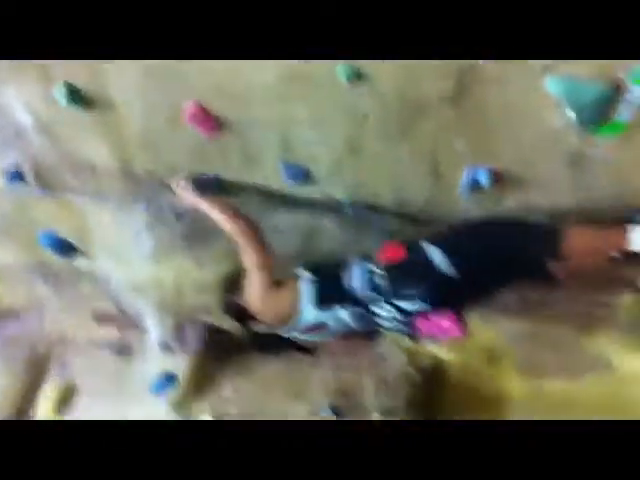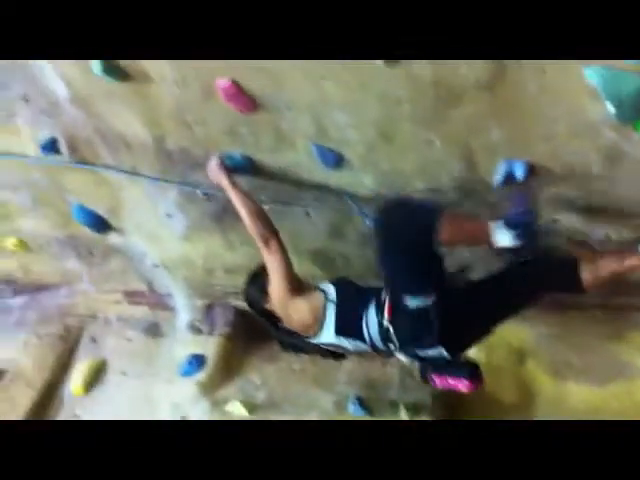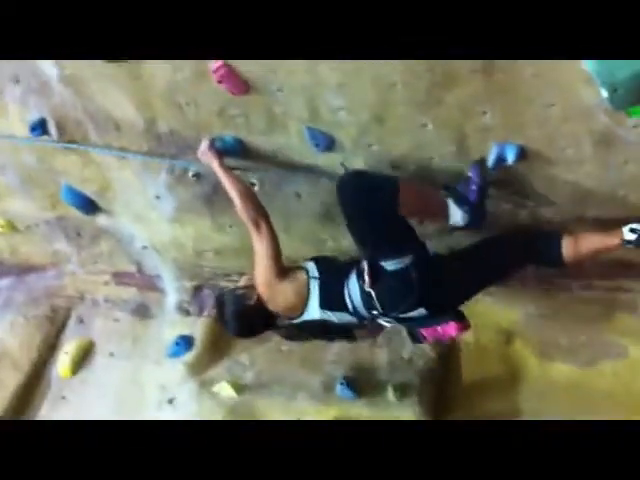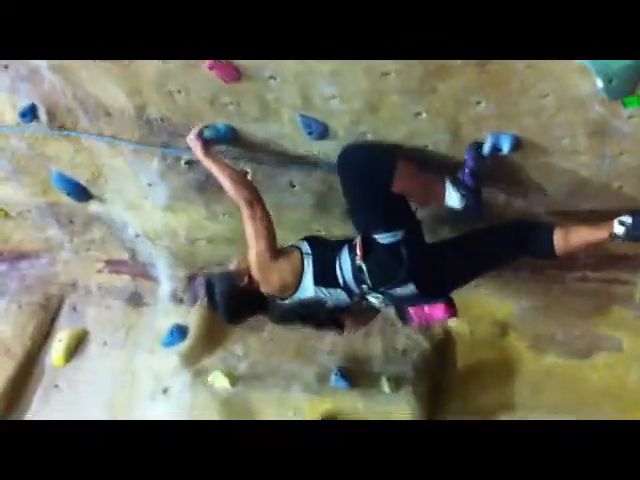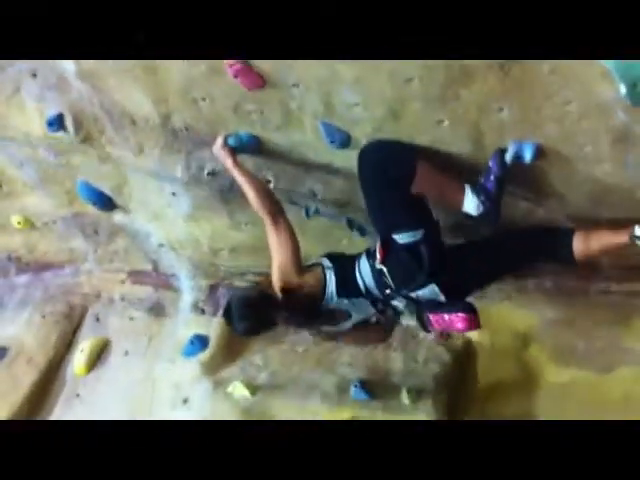
dt=0.5s
person 1, frame 1
left shoulder: (277, 319)
right shoulder: (269, 299)
right elbow: (247, 233)
right wrist: (195, 197)
left hip: (400, 310)
right hip: (399, 280)
left knee: (512, 259)
right knee: (513, 237)
person 1, frame 2
left shoulder: (309, 320)
right shoulder: (290, 306)
right elbow: (267, 238)
right wrist: (226, 181)
left hip: (422, 335)
right hip: (415, 321)
left knee: (540, 269)
right knee: (396, 216)
right ankle: (501, 234)
person 1, frame 3
left shoulder: (288, 315)
right shoulder: (274, 288)
right elbow: (257, 221)
right wrist: (217, 163)
left hip: (398, 301)
right hip: (398, 284)
left knee: (525, 243)
right knee: (357, 185)
right ankle: (458, 209)
person 1, frame 4
left shoulder: (281, 299)
right shoulder: (268, 272)
left elbow: (357, 315)
right elbow: (250, 202)
right wrist: (204, 154)
left hip: (392, 282)
right hip: (389, 260)
left knee: (519, 234)
right knee: (358, 158)
right ankle: (456, 194)
person 1, frame 5
left shoulder: (309, 322)
right shoulder: (285, 279)
left elbow: (379, 330)
right elbow: (272, 215)
right wrist: (232, 162)
left hip: (409, 286)
right hip: (411, 264)
right knee: (379, 156)
right ankle: (474, 200)
